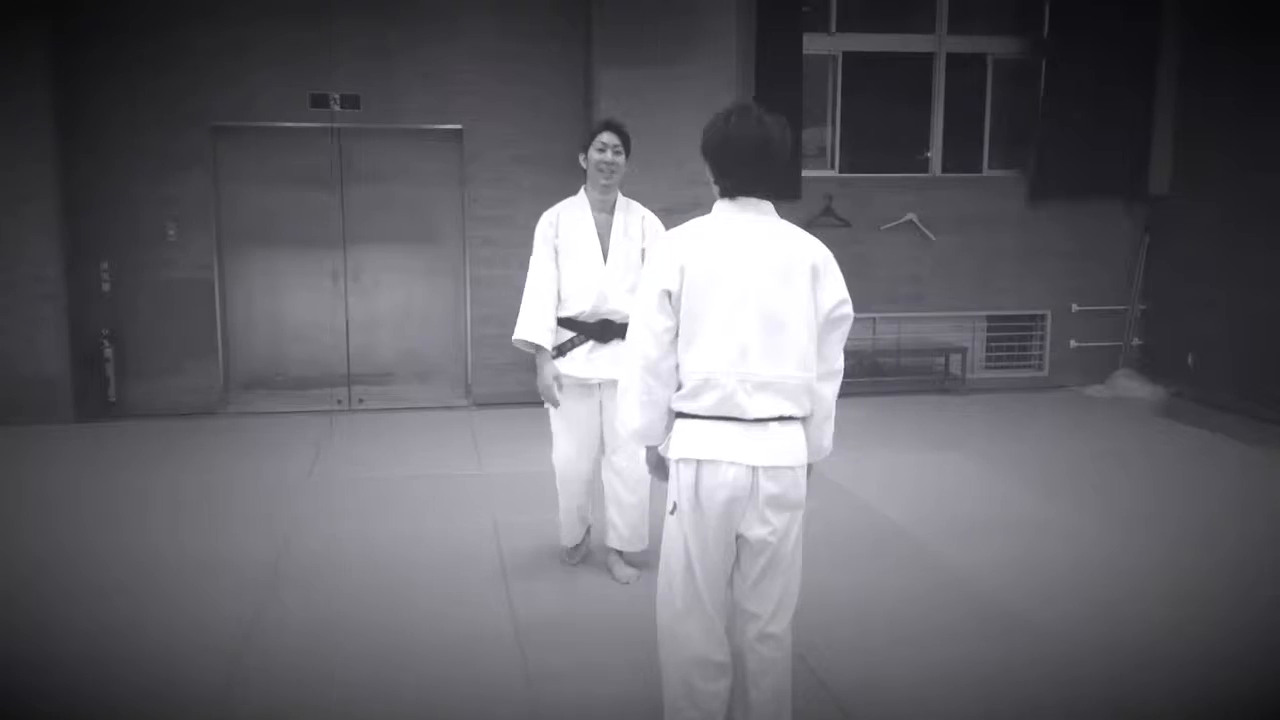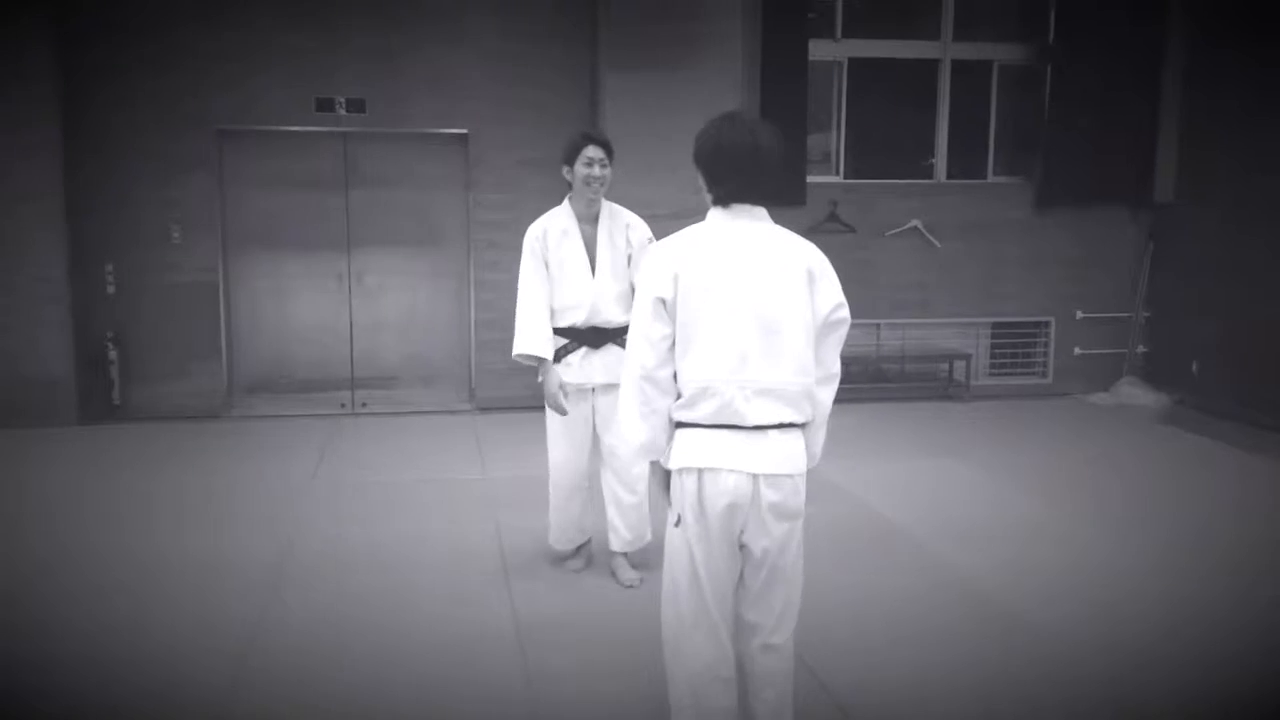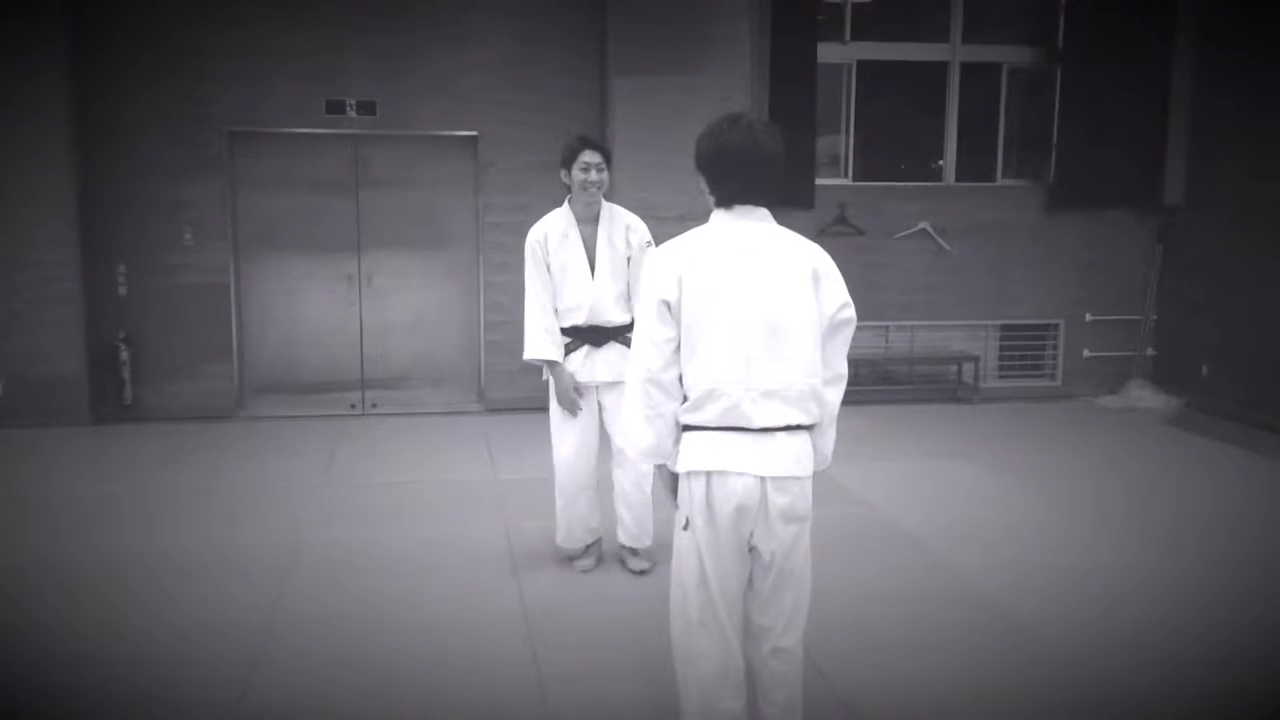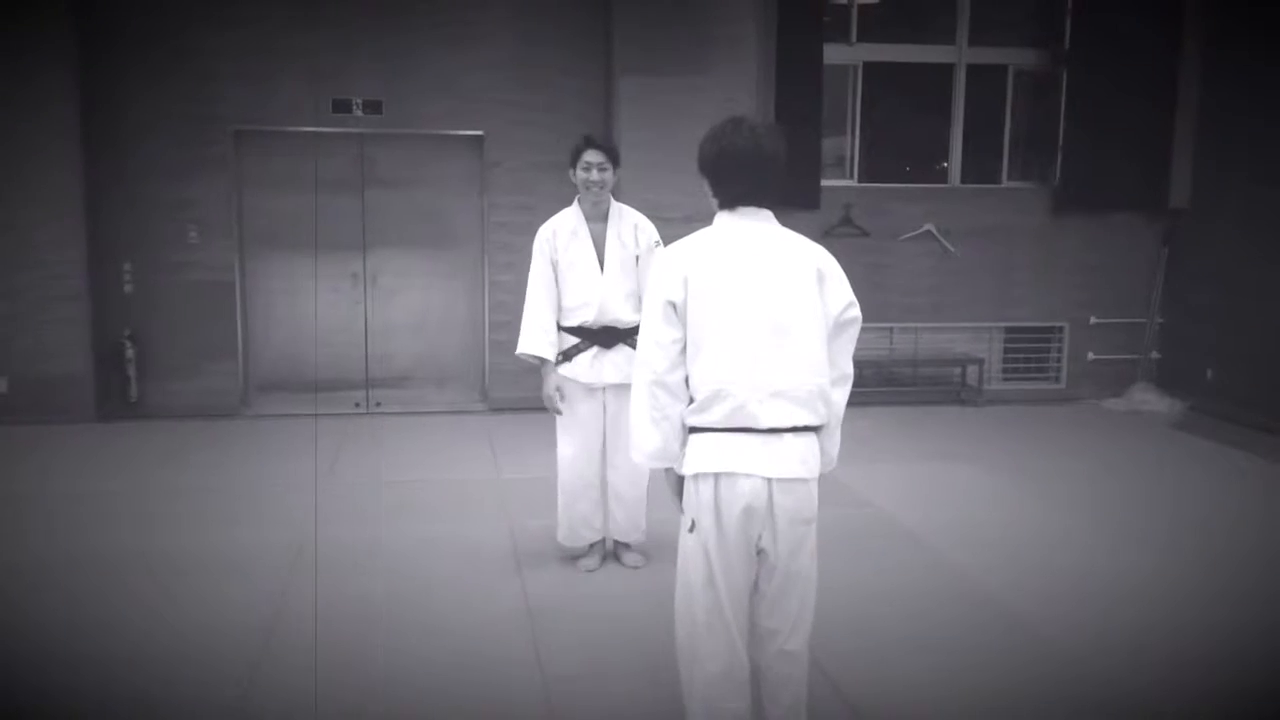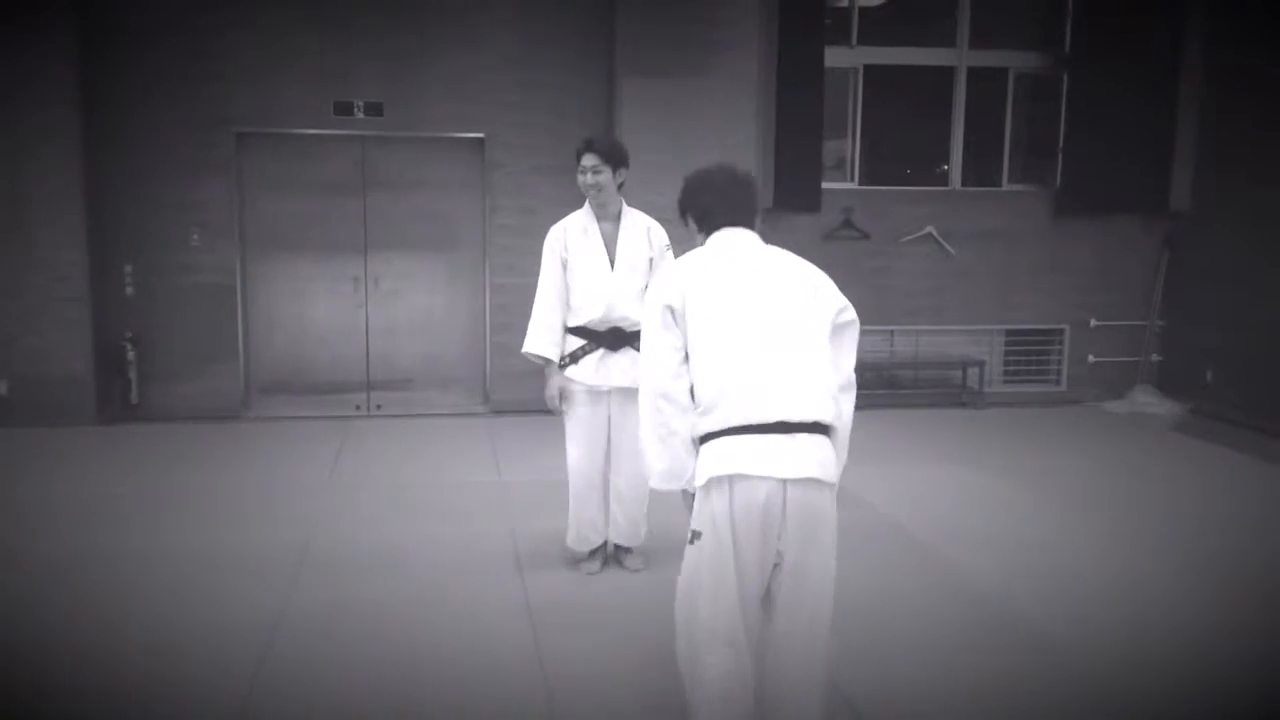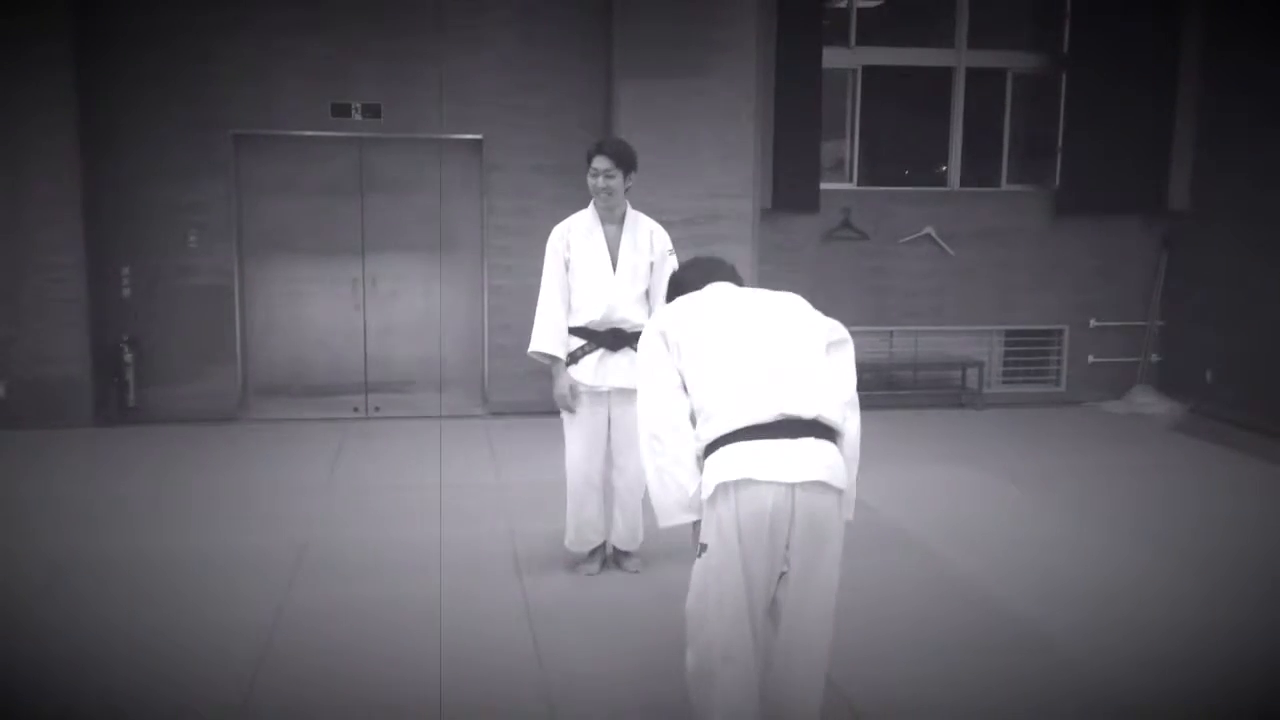
dt=0.3s
person 1, frame 1
left shoulder: (680, 247)
right shoulder: (811, 253)
left elbow: (651, 355)
right elbow: (826, 364)
left wrist: (652, 434)
right wrist: (811, 448)
left hip: (703, 450)
right hip: (780, 452)
left knee: (693, 614)
right knee: (768, 614)
person 1, frame 2
left shoulder: (673, 256)
right shoulder: (807, 259)
left elbow: (649, 367)
right elbow: (824, 369)
left wrist: (661, 450)
left hip: (705, 458)
right hip: (781, 461)
left knee: (698, 623)
right knee: (771, 620)
person 1, frame 3
left shoulder: (676, 258)
right shoulder: (812, 260)
left elbow: (654, 370)
right elbow: (832, 370)
left wrist: (668, 456)
left hip: (713, 461)
right hip: (788, 461)
left knee: (708, 626)
right knee: (780, 623)
person 1, frame 4
left shoulder: (681, 260)
right shoulder: (817, 261)
left elbow: (660, 374)
right elbow: (837, 370)
left wrist: (671, 459)
left hip: (720, 461)
right hip: (796, 462)
left knee: (712, 627)
right knee: (786, 627)
person 1, frame 5
left shoulder: (678, 277)
right shoulder: (809, 275)
left elbow: (666, 389)
right elbow: (842, 383)
left wrist: (683, 478)
left hip: (734, 463)
right hip: (811, 462)
left knee: (715, 629)
right knee: (799, 629)
person 1, frame 6
left shoulder: (669, 319)
right shoulder: (797, 308)
left elbow: (664, 428)
right elbow: (845, 407)
left wrist: (691, 513)
right wrist: (841, 501)
left hip: (741, 473)
right hip: (820, 469)
left knee: (722, 639)
right knee: (803, 638)
person 2, frame 1
left shoulder: (646, 223)
right shoulder: (555, 220)
right elbow: (541, 290)
right wrist: (542, 359)
left hip: (627, 352)
right hip: (572, 351)
left knee: (628, 458)
right knee: (573, 460)
left ankle: (619, 548)
right ankle: (577, 534)
person 2, frame 2
left shoulder: (632, 227)
right shoulder: (542, 232)
right elbow: (534, 303)
right wrist: (545, 370)
left hip: (619, 356)
right hip: (567, 359)
left knee: (627, 459)
right knee: (566, 463)
left ankle: (621, 551)
right ankle: (577, 542)
person 2, frame 3
left shoulder: (631, 228)
right shoulder: (543, 234)
right elbow: (540, 307)
right wrist: (558, 371)
left hip: (622, 356)
right hip: (571, 358)
left knee: (634, 455)
right knee: (572, 462)
left ankle: (632, 544)
right ankle: (587, 541)
person 2, frame 4
left shoulder: (640, 228)
right shoulder: (553, 232)
right elbow: (542, 301)
right wrist: (548, 369)
left hip: (629, 356)
right hip: (577, 358)
left knee: (629, 458)
right knee: (578, 459)
left ankle: (625, 537)
right ankle: (591, 540)
person 2, frame 5
left shoulder: (650, 232)
right shoulder: (563, 233)
right elbow: (550, 301)
right wrist: (551, 370)
left hip: (635, 360)
right hip: (582, 360)
left knee: (633, 463)
right knee: (585, 462)
left ankle: (625, 542)
right ankle: (592, 544)
person 2, frame 6
left shoulder: (654, 236)
right shoulder: (566, 233)
left elbow: (666, 305)
right elbow: (554, 303)
right wrist: (558, 369)
left hip: (634, 362)
right hip: (582, 361)
left knee: (632, 464)
right knee: (584, 464)
left ankle: (624, 544)
right ankle: (591, 545)
